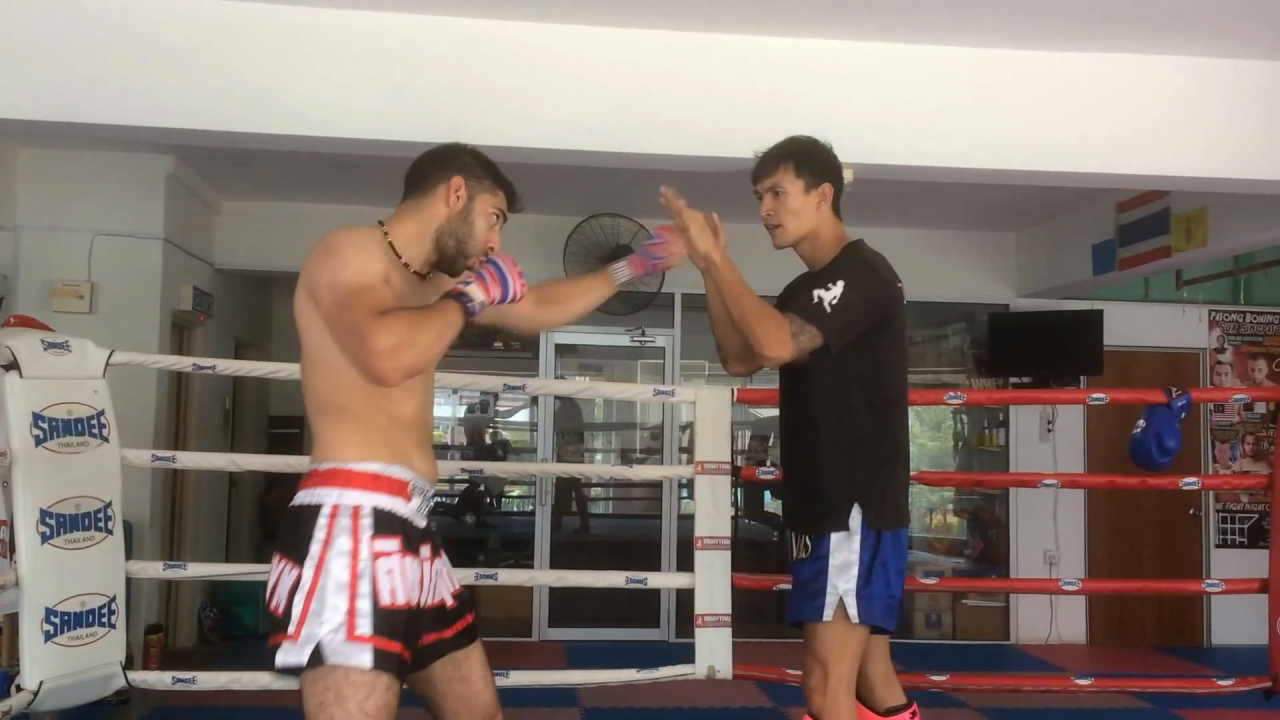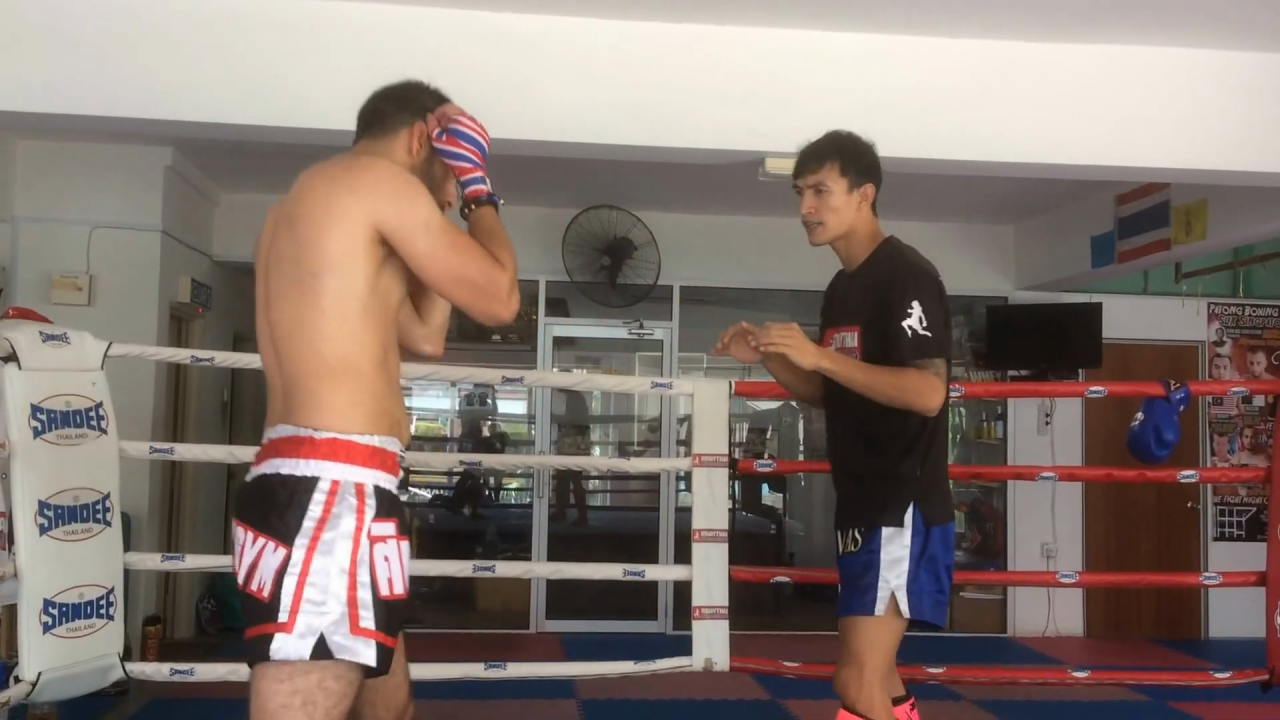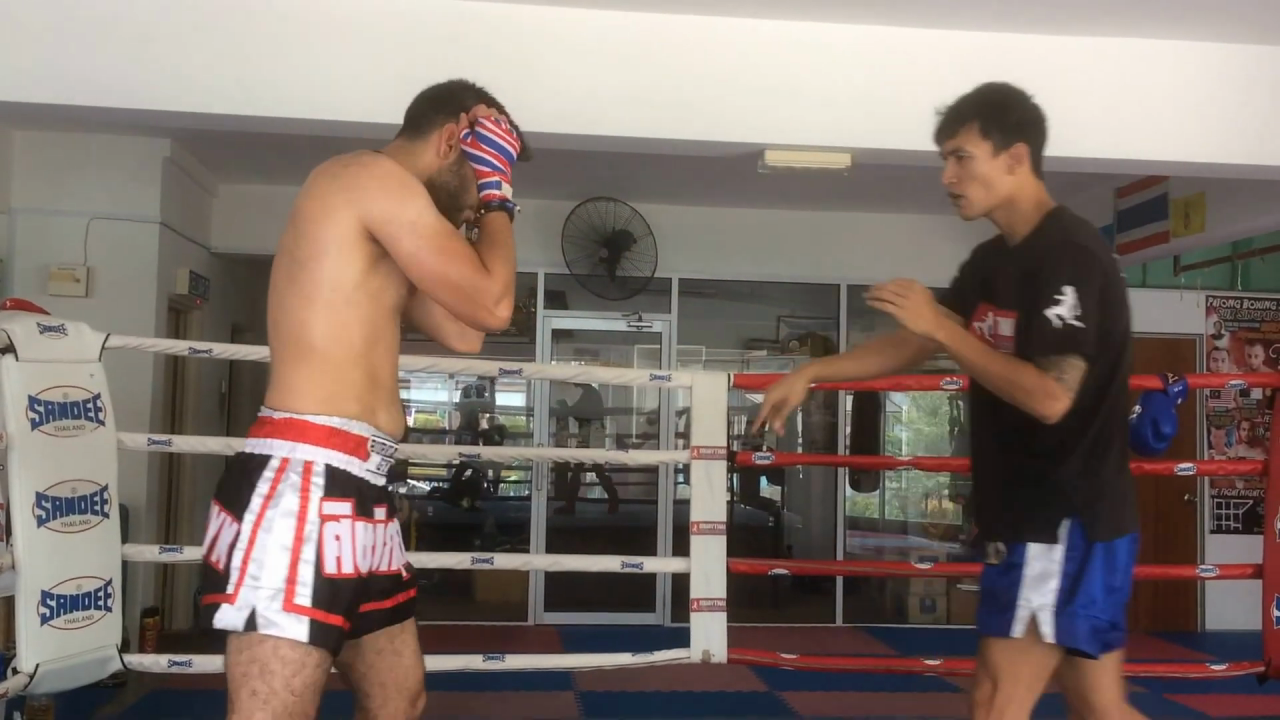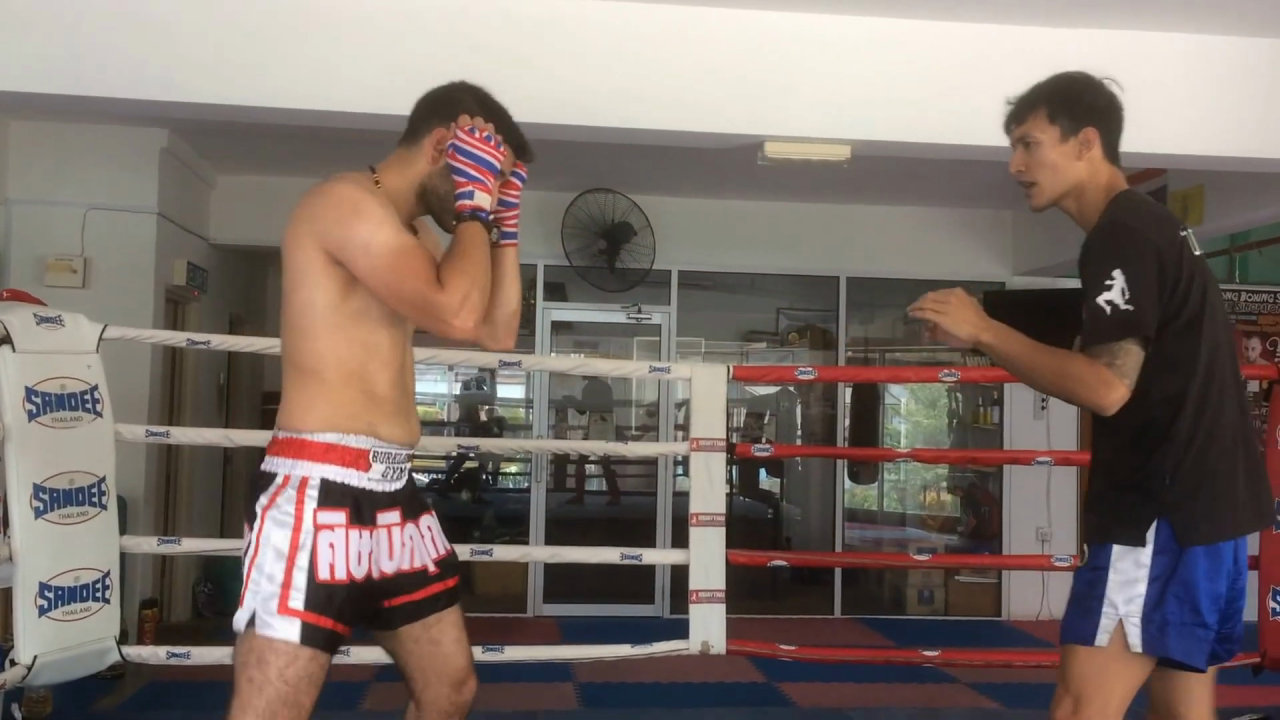
dt=0.7s
person 1, frame 1
left shoulder: (428, 282)
right shoulder: (349, 250)
left elbow: (539, 310)
right elbow: (387, 356)
left wrist: (640, 261)
right wrist: (472, 298)
left hip: (403, 533)
right hip: (348, 521)
person 1, frame 2
left shoulder: (301, 205)
right shoulder: (377, 179)
left elbow: (424, 334)
right elbow: (499, 300)
left wrist: (436, 228)
right wrist: (476, 189)
left hip: (310, 488)
right hip: (335, 494)
person 1, frame 3
left shoulder: (374, 214)
right shoulder: (377, 176)
left elbow: (463, 334)
right elbow: (491, 304)
left wrist: (480, 211)
right wrist: (498, 193)
left hip: (351, 487)
right hip: (304, 481)
person 1, frame 4
left shoulder: (407, 236)
right shoulder: (348, 201)
left elbow: (498, 331)
right elbow: (457, 317)
left wrist: (502, 222)
right wrist: (475, 203)
left hip: (391, 496)
right hip: (318, 492)
person 2, frame 1
left shoulder: (861, 272)
right shoulder: (808, 288)
left elbow: (775, 345)
right elbow: (742, 360)
left wrist: (715, 258)
right wrist: (711, 265)
left hip: (854, 506)
right hip: (829, 503)
person 2, frame 2
left shoulder: (906, 276)
right shoulder: (841, 287)
left elbow: (927, 393)
left wrist: (821, 356)
right wrist: (766, 353)
left hip: (901, 507)
right hip: (866, 505)
person 2, frame 3
left shoulder: (1070, 255)
right shoulder: (996, 258)
left elbow: (1050, 397)
right elbow: (919, 350)
left wrist: (940, 324)
right wrist: (818, 372)
left hip: (1062, 518)
right hip: (1047, 515)
person 2, frame 4
left shoulder: (1121, 237)
right shoulder: (1148, 231)
left elbow: (1106, 388)
right elbow: (1096, 380)
left wrist: (985, 329)
right wrist: (985, 339)
left hip: (1158, 512)
right hip: (1200, 505)
